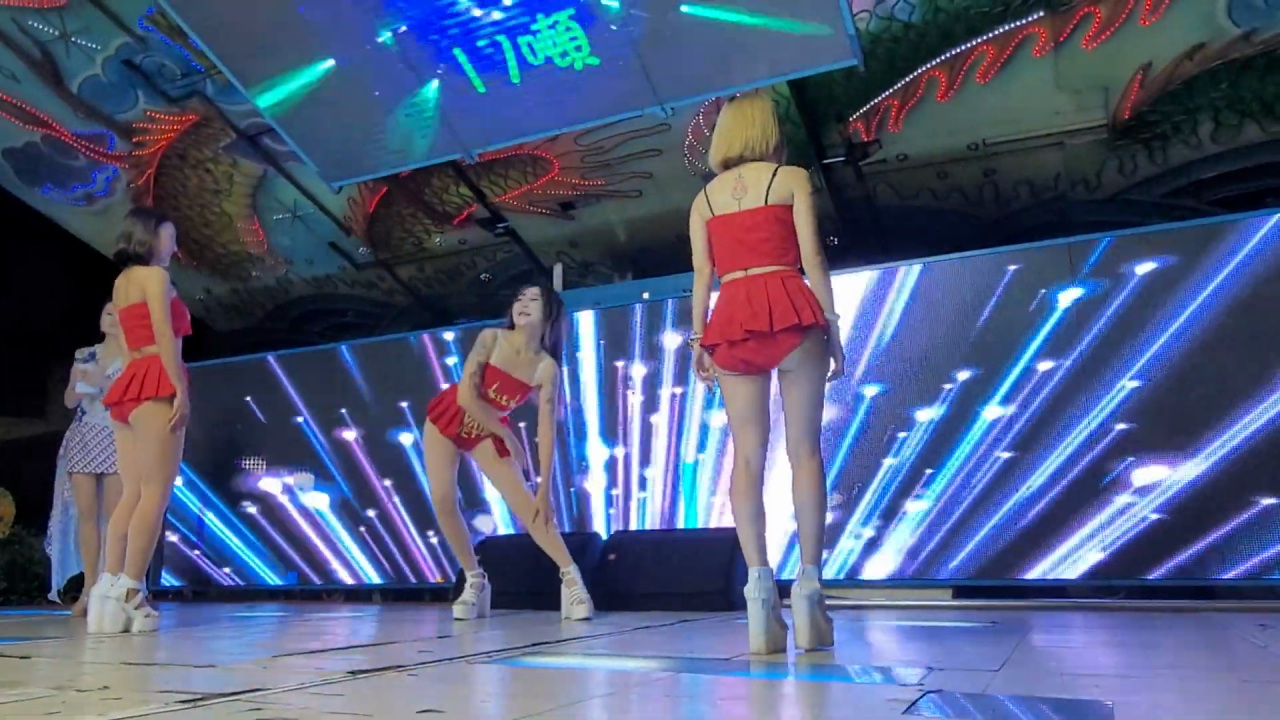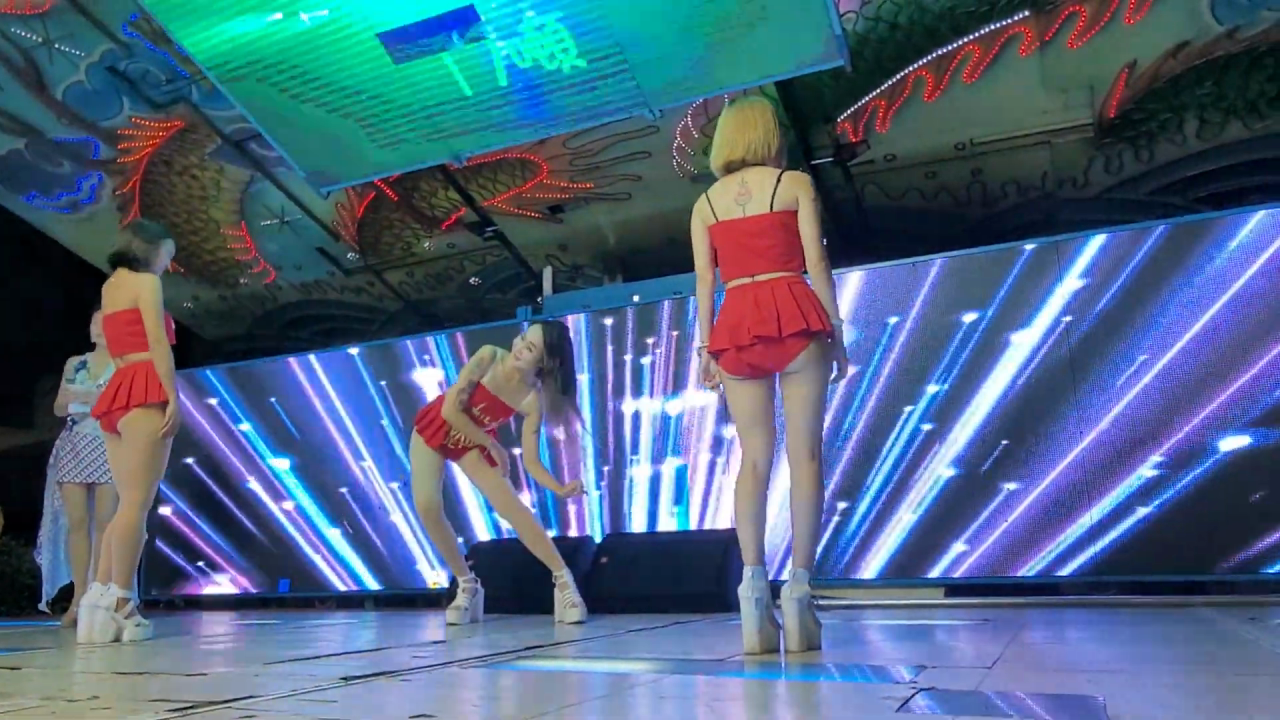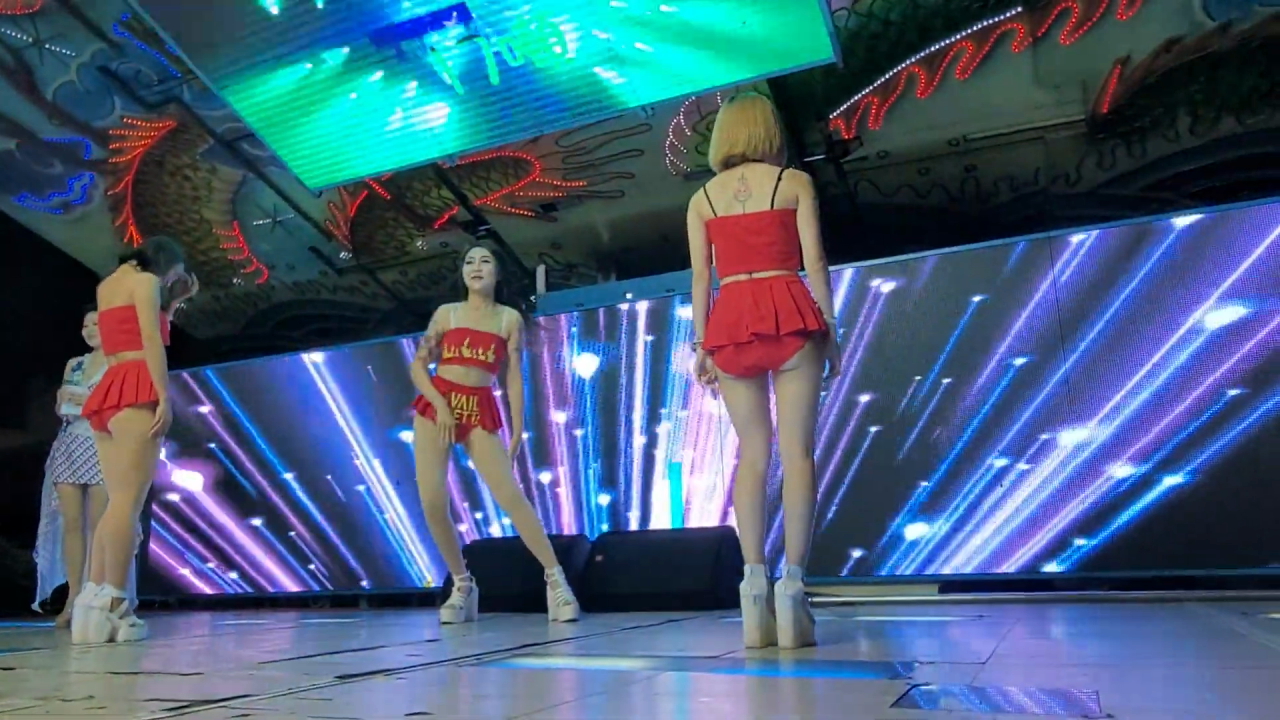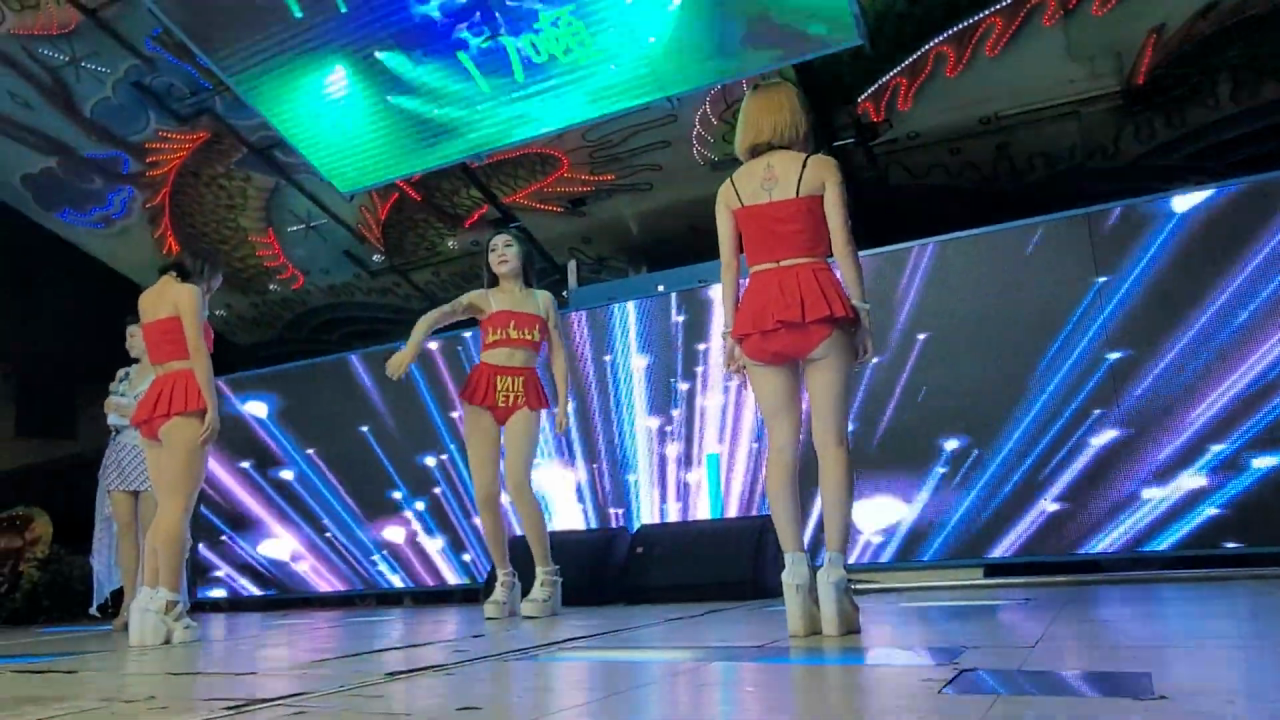
dt=0.5s
person 1, frame 1
left shoulder: (704, 197)
right shoulder: (793, 178)
left elbow: (702, 274)
right elbow: (812, 257)
left wrist: (699, 340)
right wrist: (832, 327)
left hip: (731, 320)
right hip: (788, 311)
left knee: (747, 456)
right knee: (804, 452)
left ankle: (759, 589)
right ankle: (807, 586)
person 1, frame 2
left shoulder: (705, 202)
right shoulder: (796, 183)
left elbow: (704, 281)
right elbow: (817, 262)
left wrist: (706, 347)
right wrist: (835, 329)
left hip: (736, 327)
right hip: (794, 318)
left knee: (754, 458)
right knee: (804, 454)
left ankle: (754, 585)
right ankle: (798, 588)
person 1, frame 3
left shoulder: (703, 197)
right shoulder: (796, 182)
left elbow: (700, 276)
right elbow: (815, 261)
left wrist: (701, 343)
right wrist: (830, 327)
left hip: (730, 323)
right hip: (788, 315)
left knee: (752, 455)
right knee: (797, 452)
left ankle: (755, 584)
right ankle: (790, 583)
person 1, frame 4
left shoulder: (730, 187)
right shoulder: (822, 167)
left elbow: (729, 266)
right elbow: (843, 246)
left wrist: (731, 332)
right wrist: (861, 312)
left hip: (759, 311)
right hip: (817, 302)
left knee: (781, 444)
right knee: (830, 439)
left ankle: (795, 573)
right ankle: (833, 573)
person 2, frame 1
left shoulder: (122, 281)
right shoulder: (155, 275)
right elbow: (164, 335)
right wrist: (181, 390)
left hip: (129, 387)
right hip: (155, 386)
left knee: (132, 494)
right knee: (155, 493)
left ankle: (109, 589)
right ankle: (127, 595)
person 2, frame 2
left shoulder: (111, 285)
right shoulder: (146, 281)
right elbow: (157, 342)
right wrist: (173, 396)
left hip: (117, 394)
right hip: (143, 393)
left knee: (129, 503)
right knee: (137, 502)
left ankle: (99, 599)
right ankle: (117, 604)
person 2, frame 3
left shoulder: (108, 284)
right shoulder: (145, 280)
right elbow: (152, 341)
left wrist: (173, 300)
right wrist: (164, 396)
left hip: (107, 394)
right hip: (136, 392)
left knee: (117, 503)
right knee: (128, 502)
left ankle: (93, 600)
right ankle: (112, 605)
person 2, frame 4
left shoulder: (148, 296)
right shoulder: (187, 290)
right elbow: (197, 350)
left wrist: (204, 298)
right wrist: (212, 404)
left hip: (155, 402)
right hip: (182, 400)
left knee: (166, 509)
right knee: (178, 507)
left ankle: (148, 603)
right ankle: (166, 607)
person 3, frame 1
left shoulder: (546, 368)
right shoulder: (491, 339)
left elbow: (547, 431)
right elbow: (465, 397)
left wrist: (546, 490)
right wrist: (508, 437)
left hip: (488, 431)
right hip: (447, 418)
left knee: (525, 502)
right knee: (442, 498)
left ankle: (571, 577)
right ankle: (475, 581)
person 3, frame 2
left shoulder: (533, 398)
right shoulder: (488, 357)
left elbow: (531, 461)
right elbow: (449, 408)
left wrist: (560, 488)
right wrist: (493, 445)
left hip: (474, 442)
right hip: (434, 429)
left knee: (513, 508)
right knee: (427, 506)
left ankle: (563, 581)
right ankle: (467, 586)
person 3, frame 3
left shoulder: (510, 319)
right shoulder: (445, 313)
left elbow: (514, 377)
right elbow: (418, 363)
left wrist: (517, 432)
right wrist: (439, 403)
left hip: (480, 412)
right hip: (435, 409)
left knee: (510, 496)
right knee: (432, 500)
left ankle: (555, 578)
right ankle: (462, 585)
person 3, frame 4
left shoulder: (543, 299)
right shoulder: (482, 299)
left elbow: (557, 352)
right elbow: (438, 315)
left wrist: (562, 402)
right wrist: (412, 345)
left hip: (525, 394)
right hip: (483, 392)
left knee: (517, 483)
right knee: (485, 491)
left ankle: (546, 578)
right ankle: (504, 579)
person 4, frame 1
right shoulder: (84, 355)
right elbow: (70, 402)
left wrist: (103, 382)
right wrist: (76, 381)
left hip: (117, 437)
right hip: (83, 438)
left knee: (114, 513)
right knee: (85, 512)
right ankle: (88, 587)
person 4, frame 2
right shoulder: (74, 363)
right elbow: (59, 409)
left wrist: (97, 398)
right wrist: (68, 397)
left hip: (108, 446)
right hip: (74, 447)
left knee: (104, 522)
right knee: (76, 521)
right ankle: (79, 597)
person 4, frame 3
right shoulder: (73, 364)
right wrist: (61, 400)
left hip: (101, 447)
right hip: (69, 448)
left knee: (98, 524)
right knee: (70, 522)
right ankle: (73, 598)
person 4, frame 4
right shoulder: (122, 375)
left wrist: (137, 411)
right wrist: (110, 410)
left hip: (150, 454)
right hip: (119, 455)
left knee: (150, 528)
right knee: (124, 528)
right ankle: (128, 601)
